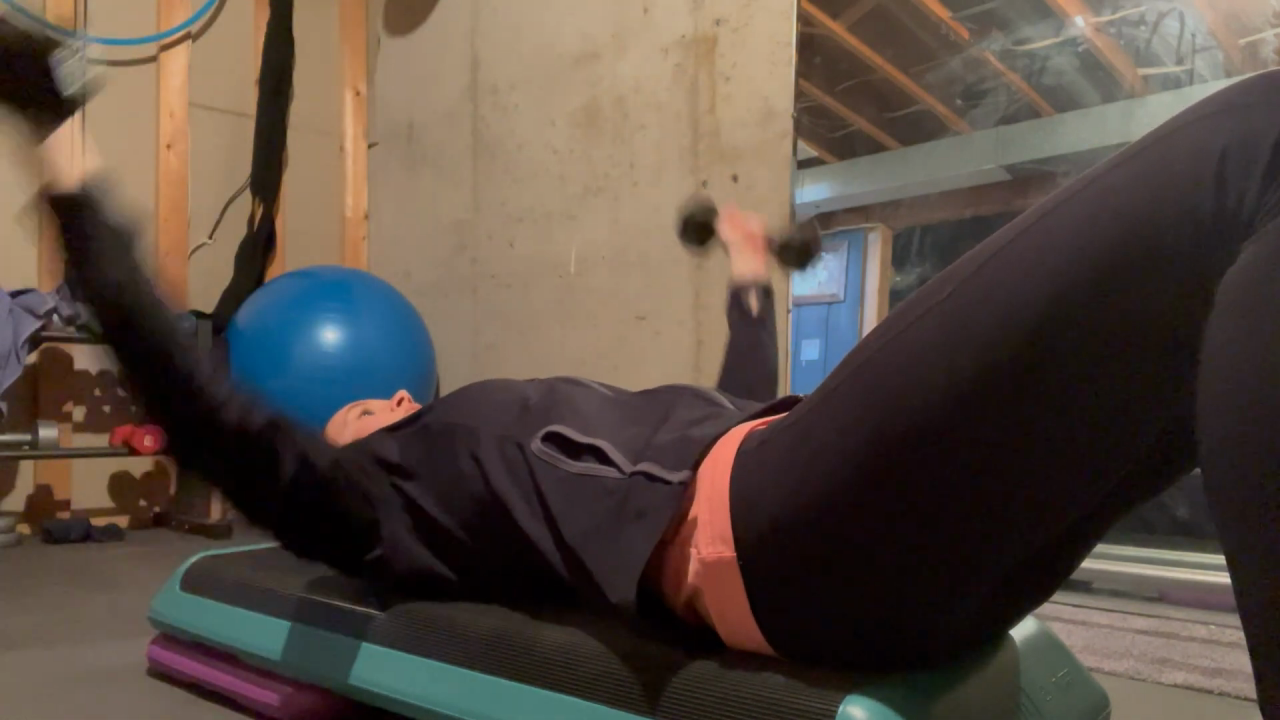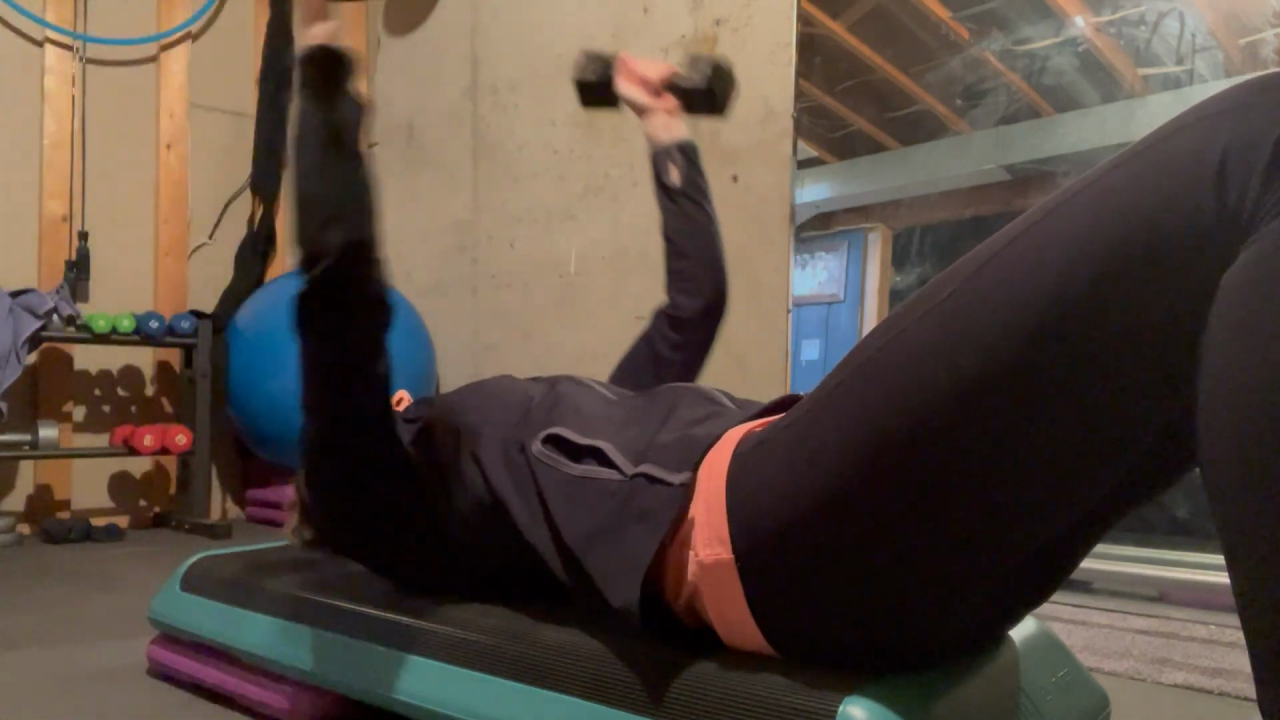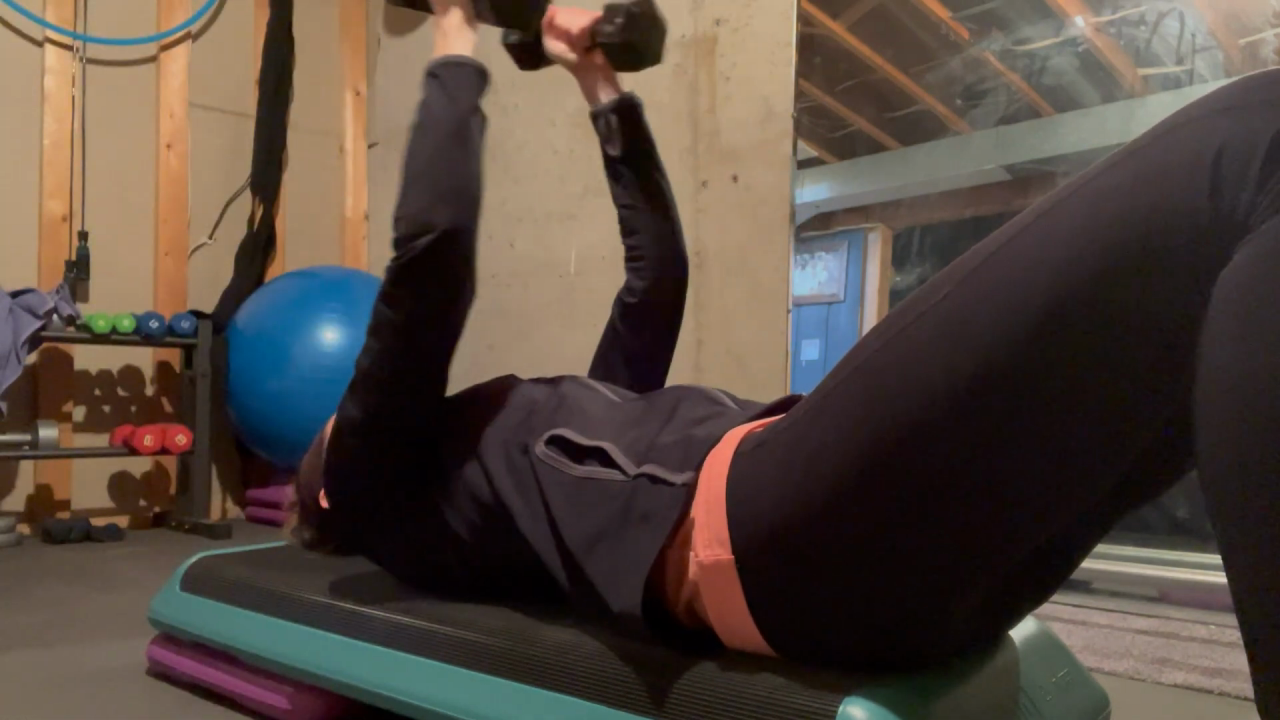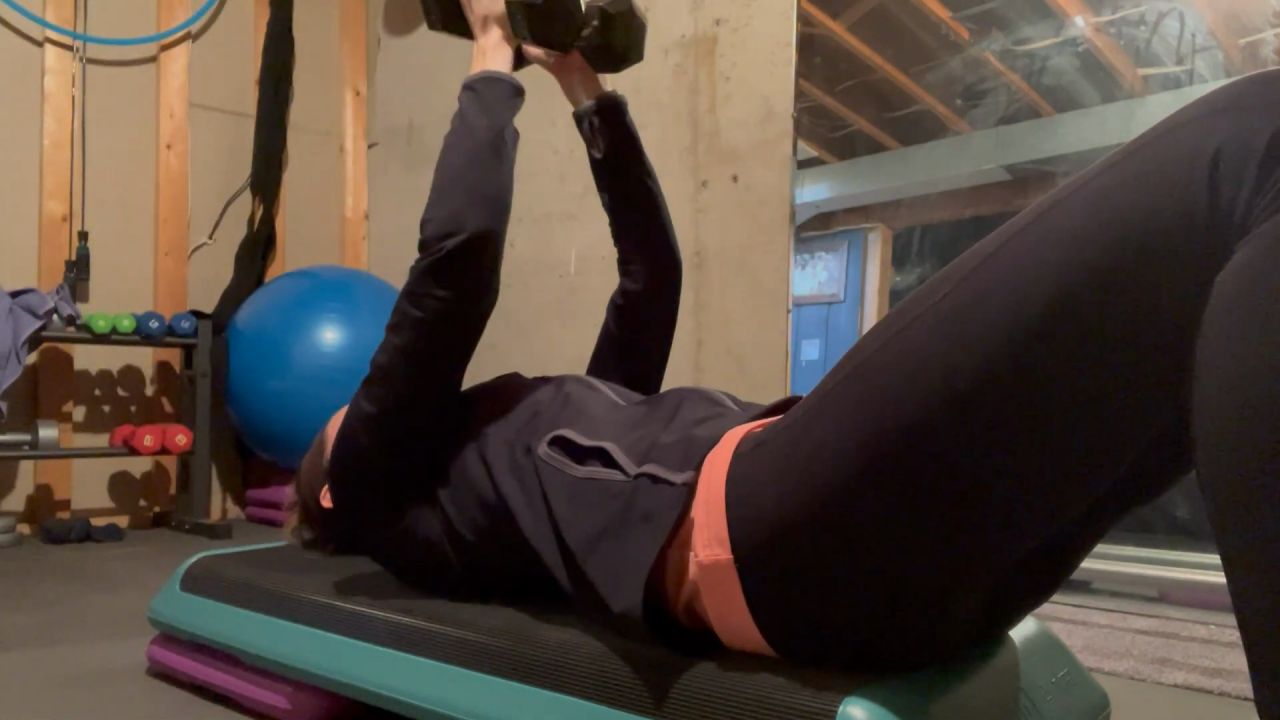
dt=0.3s
person 1, frame 1
left shoulder: (508, 447)
right shoulder: (382, 497)
right elbow: (214, 420)
left wrist: (747, 285)
left hip: (870, 525)
right hip: (773, 533)
person 1, frame 2
left shoulder: (542, 437)
right shoulder: (387, 500)
left elbow: (696, 295)
right elbow: (341, 281)
left wrist: (666, 128)
left hip: (894, 528)
right hip: (768, 534)
person 1, frame 3
left shoulder: (558, 431)
right shoulder: (392, 491)
left elbow: (657, 271)
right elbow: (432, 245)
left wrist: (602, 87)
right hip: (781, 533)
person 1, frame 4
left shoulder: (560, 428)
right shoulder: (390, 489)
left elbow: (651, 270)
right elbow: (458, 252)
left wrist: (586, 90)
left hip: (895, 532)
right hip: (769, 533)
